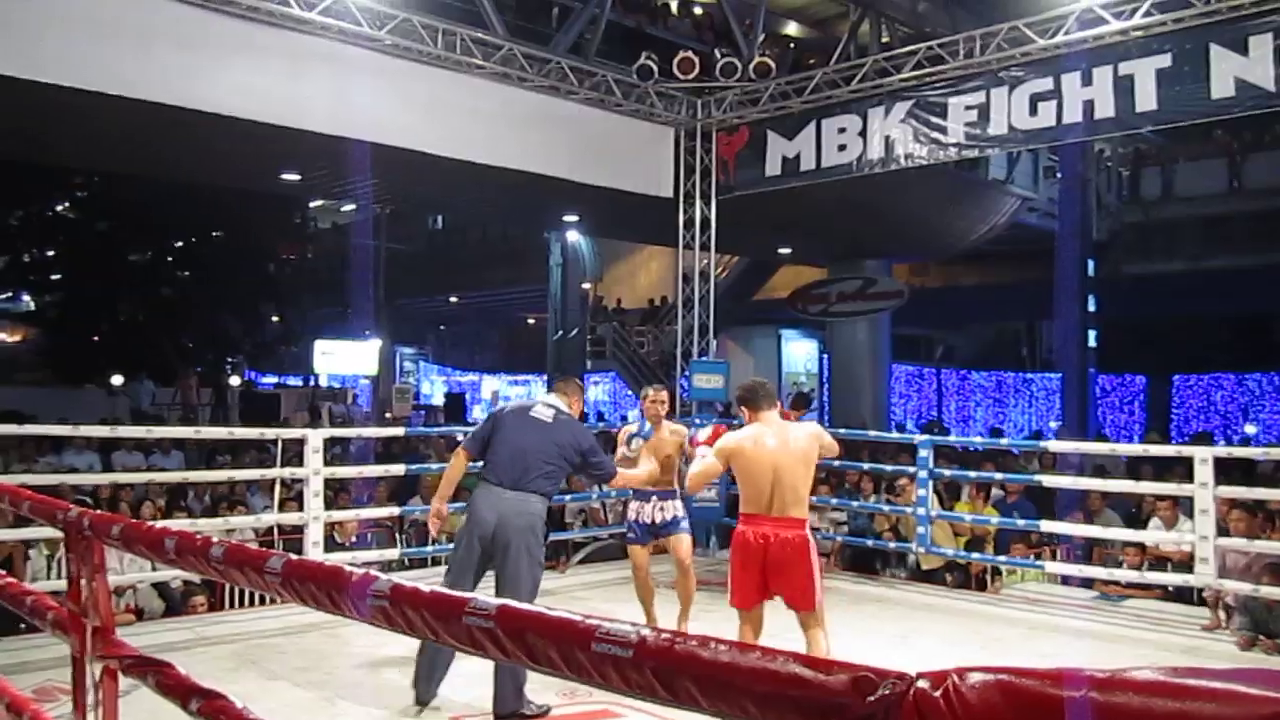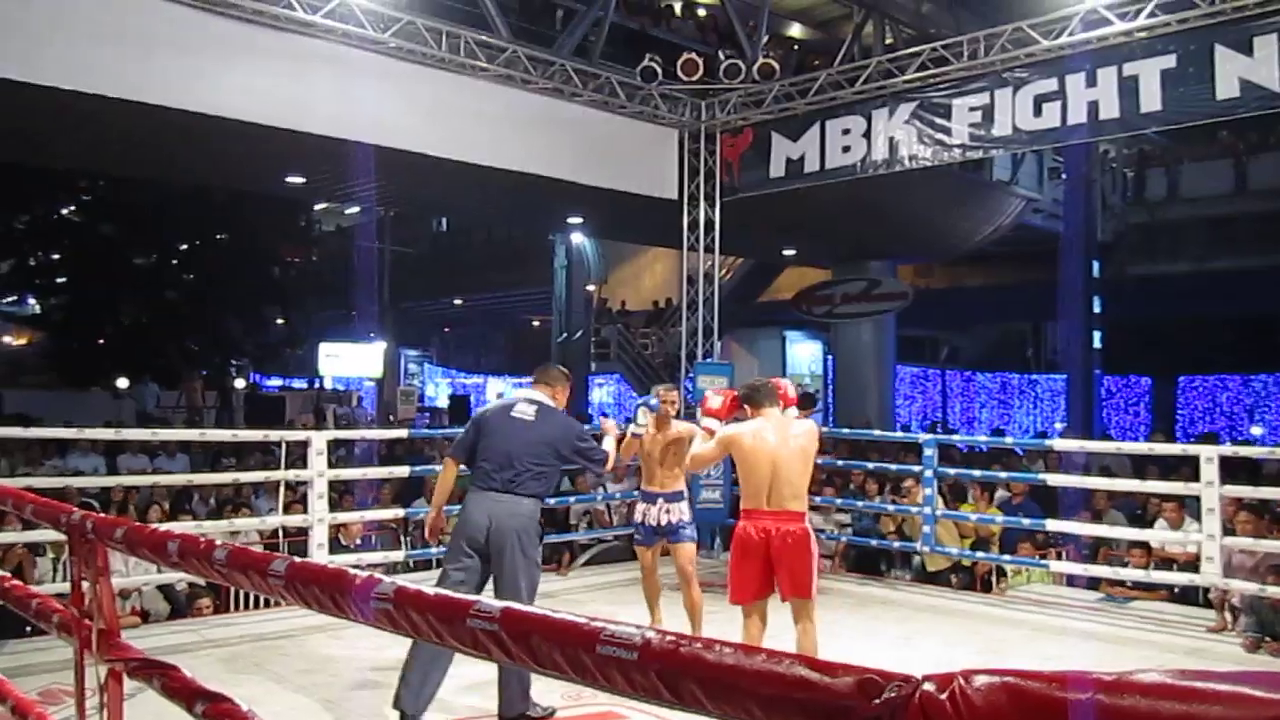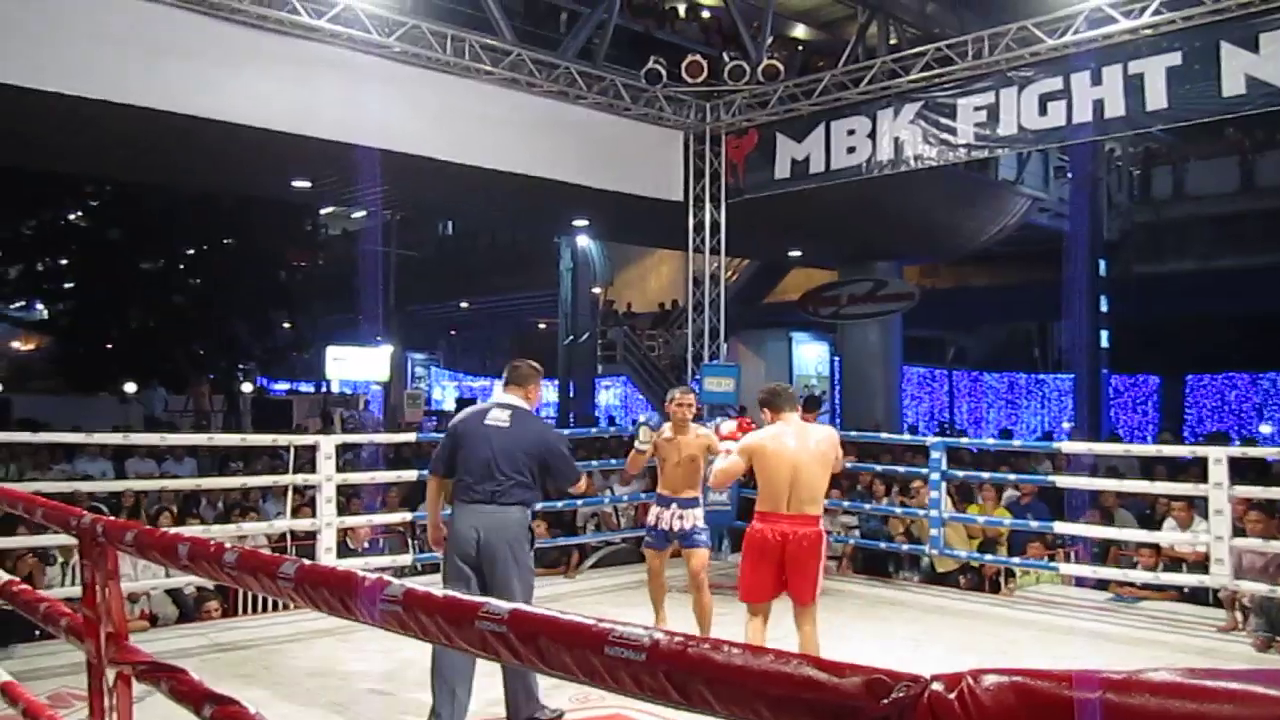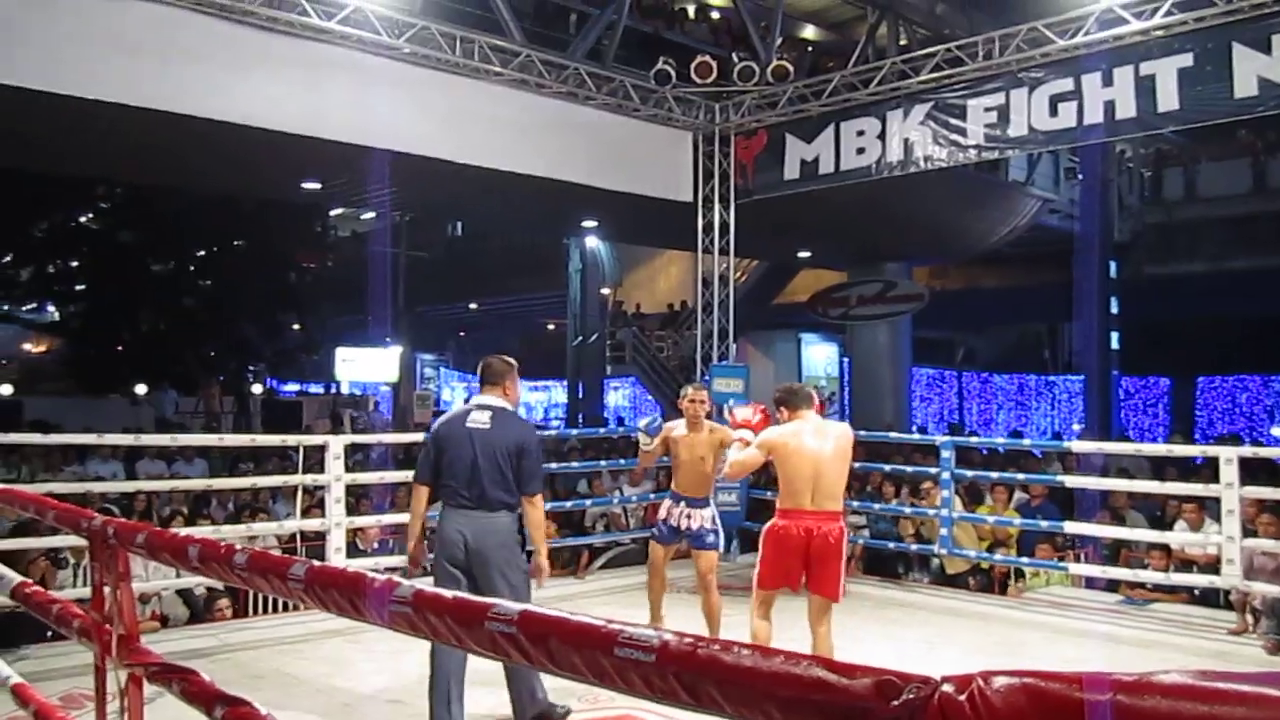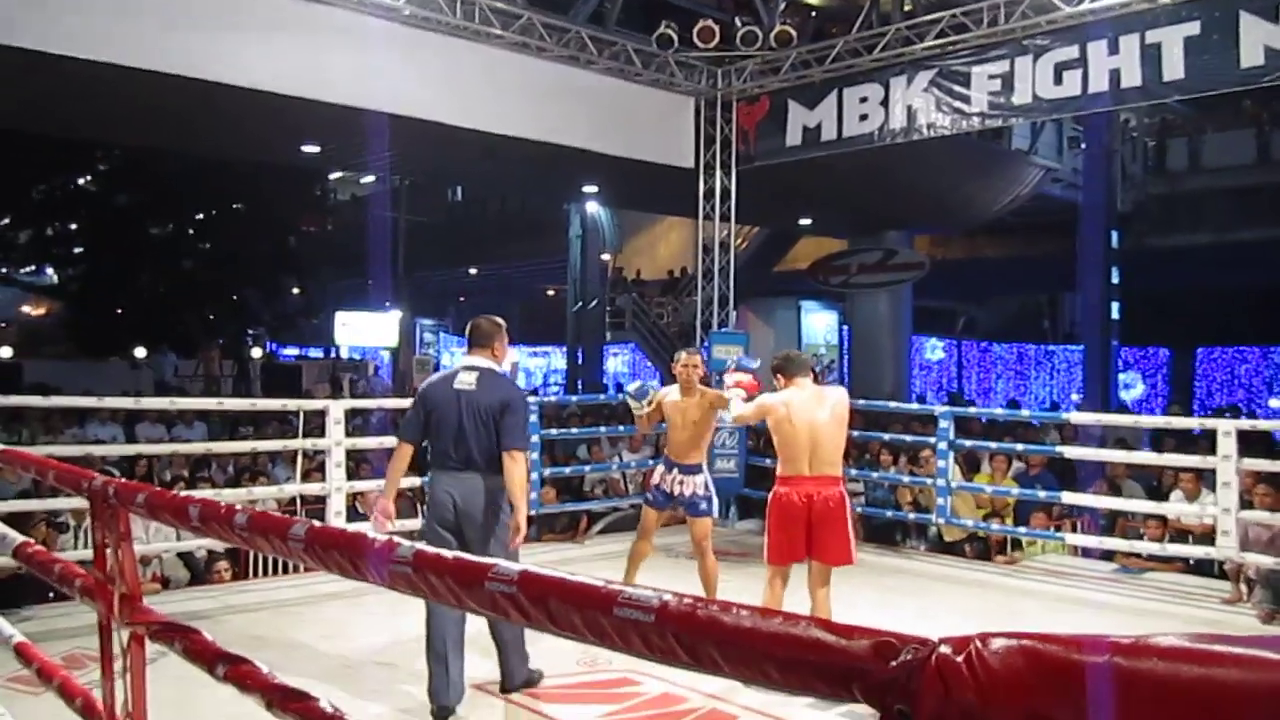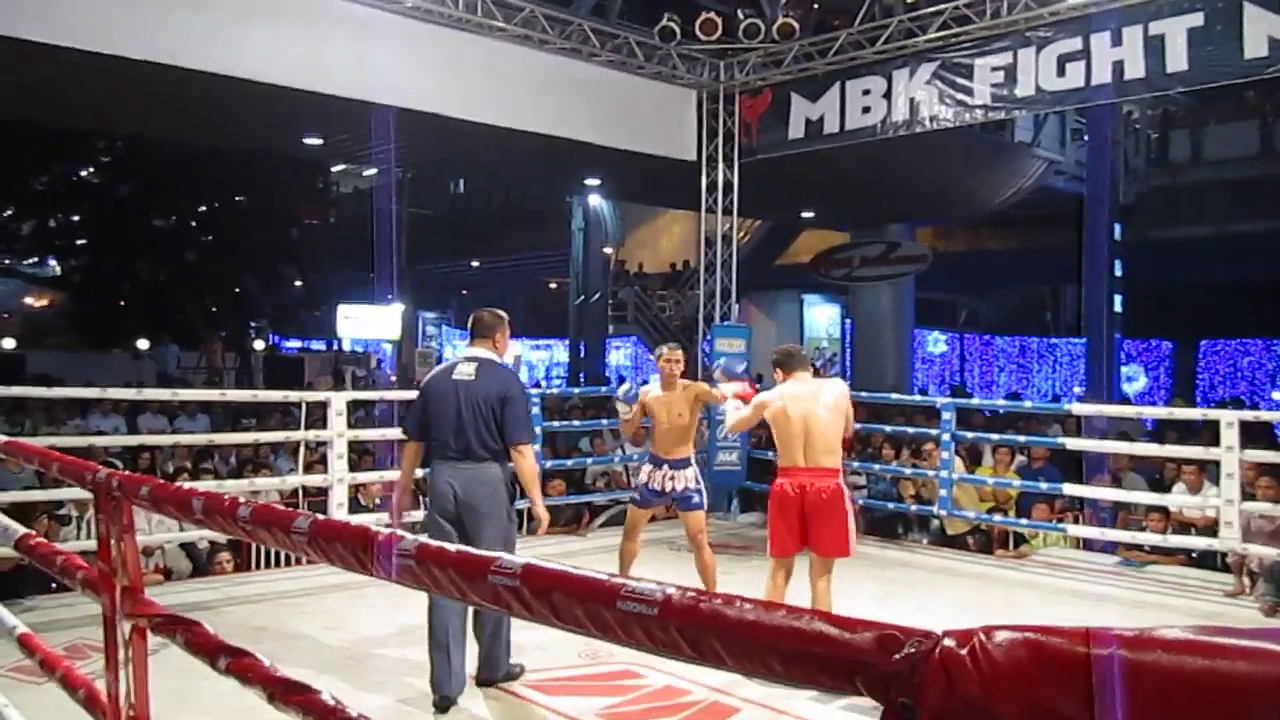
dt=0.2s
person 1, frame 1
left shoulder: (507, 412)
right shoulder: (575, 433)
left elbow: (463, 454)
right elbow: (613, 477)
left wrist: (440, 500)
right wrist: (647, 471)
left hip: (484, 502)
right hip: (524, 513)
left knee: (454, 595)
left ankle: (425, 686)
person 1, frame 2
left shoulder: (490, 412)
right shoulder: (564, 427)
left elbow: (452, 461)
right elbow: (605, 462)
left wrist: (436, 509)
right wrist: (611, 434)
left hip: (476, 508)
right hip: (518, 517)
person 1, frame 3
left shoulder: (463, 420)
right shoulder: (540, 432)
left elbow: (437, 478)
right elbow: (577, 485)
left wrist: (434, 523)
right wrist: (580, 479)
left hip: (464, 521)
right hip: (507, 526)
person 1, frame 4
left shoulder: (445, 424)
right shoulder: (521, 431)
left elbow: (422, 487)
right elbow: (531, 499)
left wrist: (414, 538)
right wrist: (541, 552)
left hip: (453, 527)
right hip: (498, 529)
person 1, frame 5
left shoulder: (433, 386)
right shoulder: (507, 391)
left elbow: (405, 446)
right elbow: (513, 456)
left wrist: (387, 495)
right wrist: (520, 509)
left hip: (442, 489)
right hip: (485, 493)
right ankle: (515, 673)
person 1, frame 6
left shoulder: (435, 379)
right shoulder: (507, 382)
left elbow: (414, 441)
right elbow: (520, 450)
left wrist: (403, 489)
right wrist: (537, 500)
left hip: (442, 479)
right hip: (487, 482)
left ankle: (446, 684)
right ankle: (493, 666)
person 2, frame 1
left shoulder: (733, 441)
right shoulder: (810, 432)
left elbow: (692, 484)
right elbow: (834, 450)
left wrist: (703, 451)
left hip: (750, 535)
right hip: (793, 536)
left knee: (749, 627)
right knee: (814, 626)
person 2, frame 2
left shoulder: (736, 433)
right shoulder: (808, 429)
left elbow: (693, 463)
left wrist: (709, 422)
right wrist: (791, 408)
left hip: (751, 529)
right hip: (794, 530)
left knee: (753, 619)
right knee: (804, 618)
person 2, frame 3
left shoulder: (756, 440)
right shoulder: (828, 435)
left elbow: (716, 482)
left wrist: (727, 447)
left hip: (766, 530)
right hip: (808, 532)
left knee: (756, 617)
right knee: (806, 621)
person 2, frame 4
left shoulder: (775, 435)
right shoulder: (844, 432)
left elbow: (732, 470)
left wrist: (741, 434)
left hip: (788, 527)
right hip: (830, 529)
left knee: (761, 606)
right knee: (821, 622)
person 2, frame 5
left shoulder: (771, 402)
right shoulder: (840, 396)
left elbow: (738, 415)
left wrist: (737, 391)
left hip: (789, 494)
right hip: (830, 494)
left knee: (777, 580)
right knee: (820, 586)
person 2, frame 6
left shoulder: (768, 399)
right shoulder: (838, 388)
left elbow: (734, 425)
left wrist: (732, 399)
left hip: (788, 486)
right hip: (828, 486)
left knee: (779, 573)
right knee: (820, 578)
person 3, frame 1
left shoulder: (679, 432)
right shoulder: (629, 432)
right elbow: (617, 468)
right wrist: (630, 449)
left hip: (670, 503)
right hip: (640, 504)
left knee: (685, 562)
right knee: (639, 570)
left ankle: (683, 618)
right ankle: (651, 620)
person 3, frame 2
left shoulder: (687, 430)
right shoulder: (639, 427)
right elbow: (622, 459)
right wrist: (638, 428)
left hip: (677, 504)
right hip: (647, 504)
left knee: (687, 572)
right knee: (648, 569)
left ankle: (696, 634)
right ankle: (655, 618)
person 3, frame 3
left shoulder: (705, 436)
right shoulder: (656, 434)
right elbow: (632, 468)
right wrist: (642, 442)
left hip: (691, 511)
right hip: (661, 508)
left knee: (699, 578)
right knee: (654, 572)
left ankle: (705, 639)
right ankle: (660, 617)
person 3, frame 4
left shoulder: (718, 433)
right shoulder: (669, 430)
right elbow: (644, 463)
right wrist: (646, 443)
left hip: (702, 510)
right hip: (673, 504)
left knee: (706, 580)
right knee: (655, 567)
left ankle: (714, 641)
right ankle: (655, 618)
person 3, frame 5
left shoulder: (710, 397)
right shoulder: (664, 395)
right elbow: (644, 428)
right wrist: (638, 408)
left hip: (695, 476)
right hip: (666, 470)
left knee: (702, 546)
right knee: (643, 533)
right ankle: (627, 583)
person 3, frame 6
left shoulder: (694, 390)
right shoulder: (646, 393)
left elbow: (722, 397)
right elbow: (627, 432)
right wrist: (625, 411)
left hip: (684, 470)
right hip: (654, 468)
left knee: (698, 539)
right knee: (630, 532)
